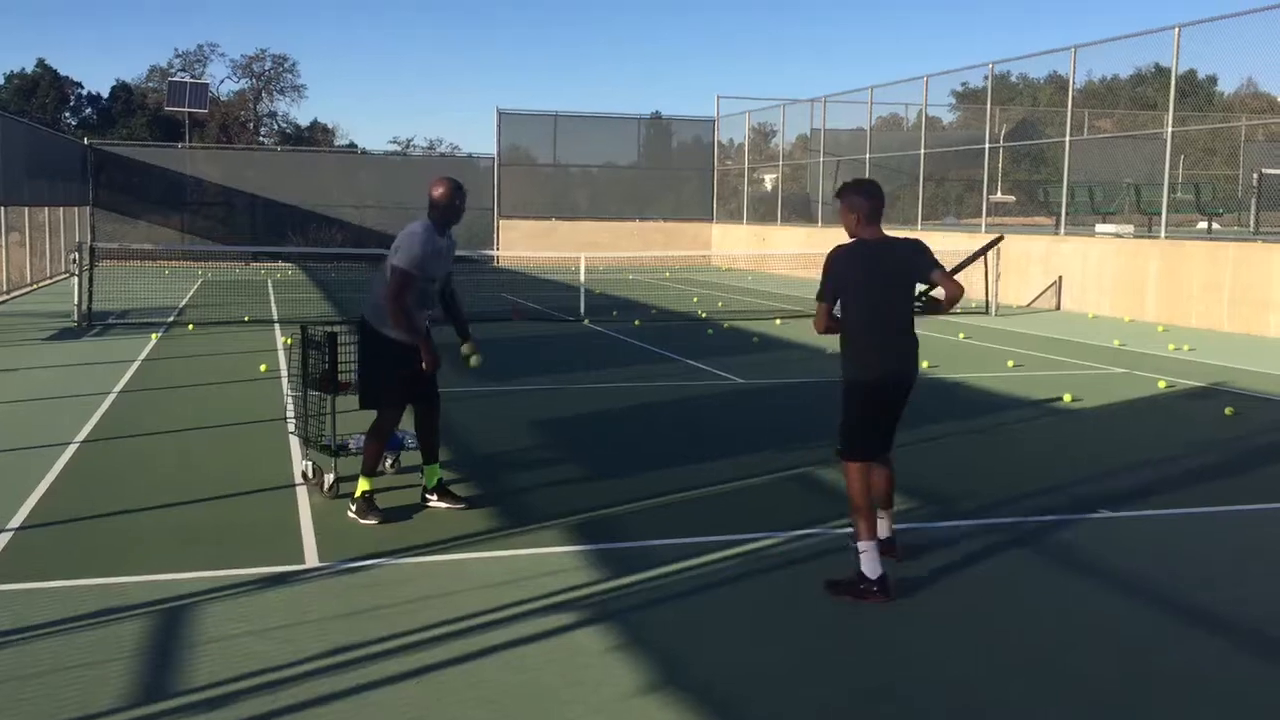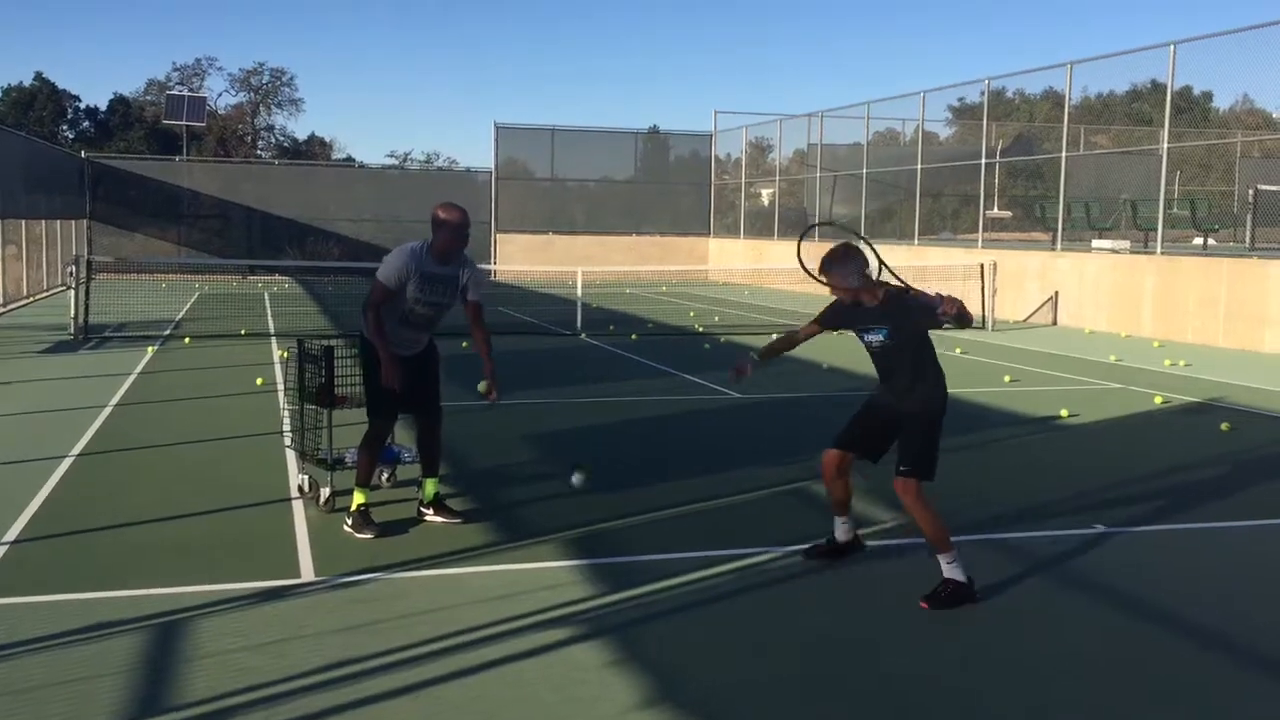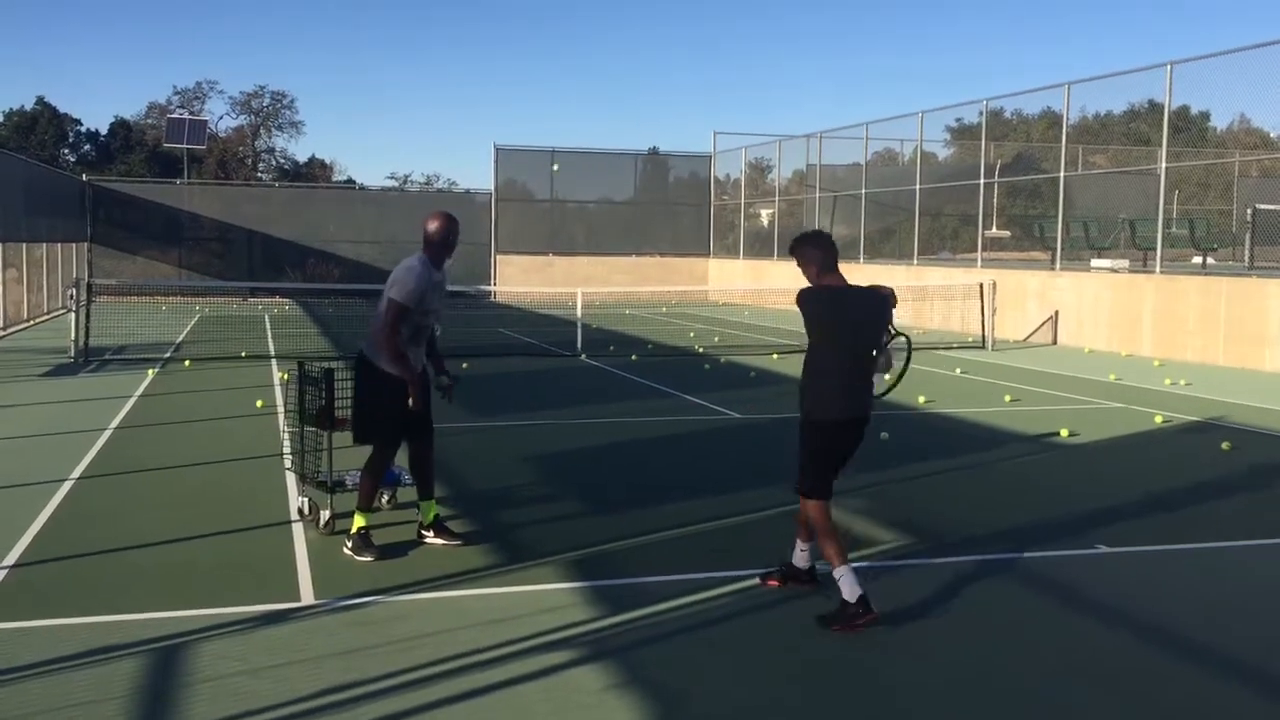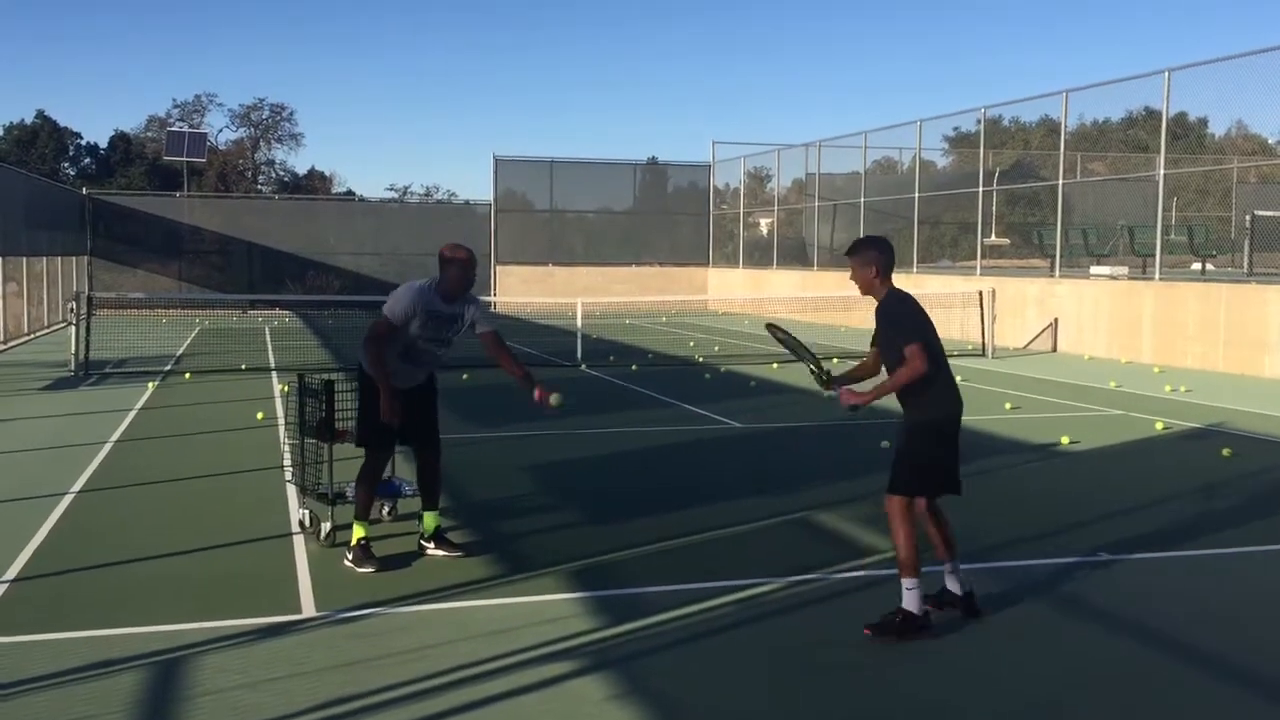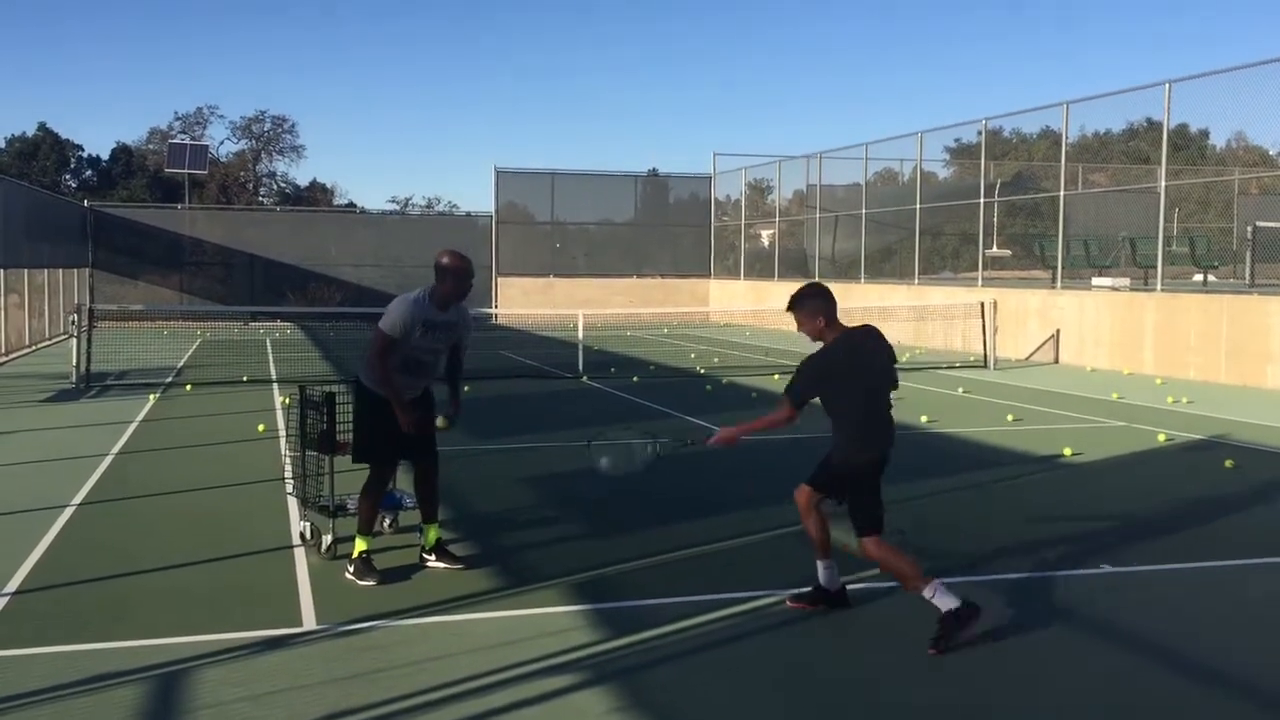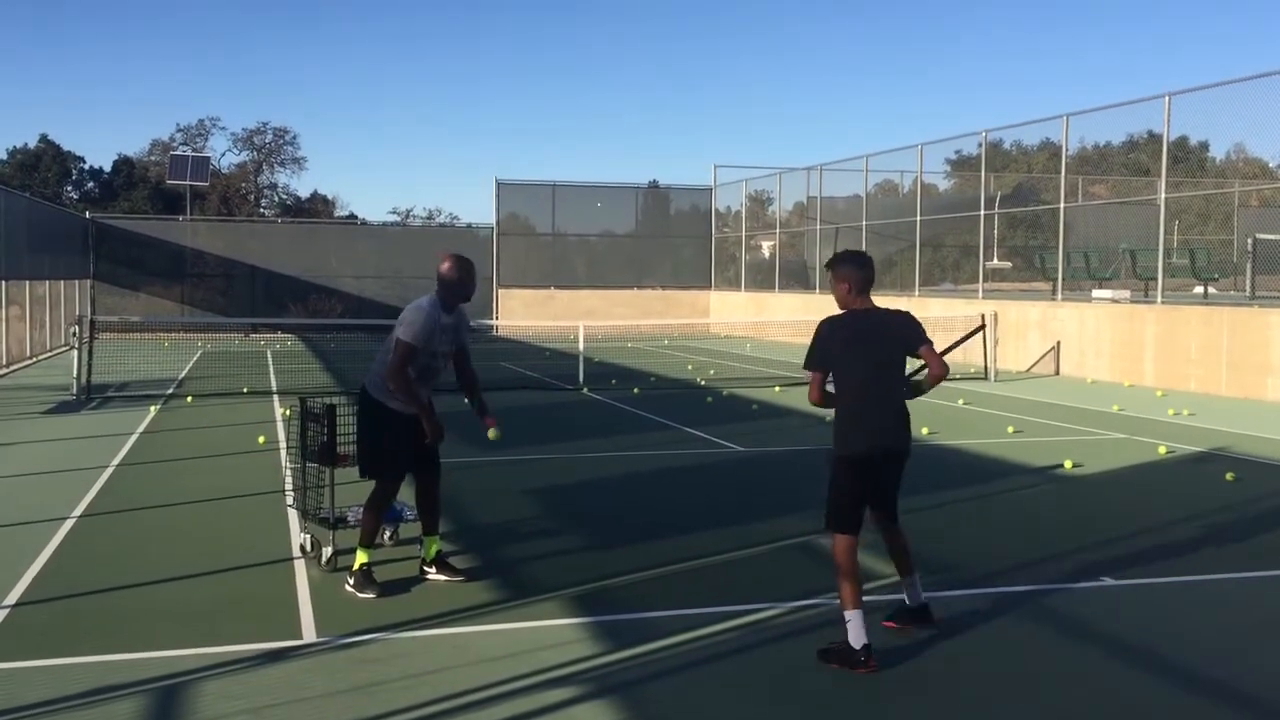
dt=0.7s
person 1, frame 1
left shoulder: (840, 258)
right shoulder: (912, 251)
left elbow: (822, 324)
right elbow: (955, 291)
right wrist: (928, 309)
left hip: (864, 374)
right hip: (903, 371)
left knee: (856, 466)
right knee: (879, 453)
left ankle: (871, 576)
right ankle: (884, 534)
person 1, frame 2
left shoulder: (905, 301)
right shoulder: (847, 308)
left elbow: (964, 323)
right elbow: (799, 335)
left wrist: (956, 310)
right wrist: (757, 358)
left hip: (923, 403)
right hip: (886, 399)
left knee: (907, 489)
right knee: (833, 461)
left ankle: (957, 580)
right ankle: (844, 536)
person 1, frame 3
left shoulder: (810, 299)
right shoulder: (875, 300)
right elbow: (881, 360)
left hip: (824, 414)
right hip: (857, 412)
left knee: (814, 503)
right knee: (811, 487)
left ankle: (855, 600)
right ankle: (800, 565)
person 1, frame 4
left shoulder: (897, 309)
right shoulder: (891, 307)
left elbow: (918, 366)
right elbow: (877, 361)
left wrist: (867, 396)
right wrist: (842, 379)
left hip: (933, 416)
right hip: (929, 414)
left knee: (897, 505)
right knee: (925, 504)
left ankle: (911, 611)
right ankle: (955, 590)
person 1, frame 5
left shoulder: (820, 366)
right shoulder: (870, 337)
left elbow: (784, 415)
right elbow: (890, 381)
left wrist: (735, 432)
left hip: (861, 453)
right hip: (870, 441)
left knee: (871, 543)
right knee: (804, 498)
left ankle: (953, 608)
right ankle: (830, 587)
person 1, frame 6
left shoulder: (830, 329)
right shoulder: (902, 322)
left elbow: (815, 395)
right elbow: (939, 370)
right wrist: (910, 391)
left hip: (854, 447)
right hip: (895, 442)
left knee: (842, 541)
right knee: (887, 522)
left ankle: (858, 646)
right ankle: (916, 602)
person 2, frame 1
left shoulder: (446, 241)
right shoulder: (418, 240)
left elbow: (446, 292)
right elbow: (394, 299)
left wrist: (466, 336)
right wrist: (425, 345)
left hip: (414, 335)
right hip: (385, 336)
left knee: (429, 406)
right knee: (390, 415)
left ankle: (432, 485)
right ankle: (361, 495)
person 2, frame 2
left shoulder: (468, 270)
right shoulder: (405, 259)
left elbow: (477, 324)
right elbow: (371, 308)
left wrist: (490, 374)
right wrist: (387, 359)
left hip: (421, 349)
right hip: (382, 348)
left knee: (431, 419)
right knee: (382, 424)
left ankle: (429, 500)
right ankle: (357, 509)
person 2, frame 3
left shoulder: (437, 274)
right shoulder: (414, 273)
right elbow: (388, 331)
left wrist: (438, 368)
right wrist: (412, 381)
left hip: (412, 370)
right hip: (383, 372)
left knee: (423, 442)
right knee: (386, 449)
left ankle: (428, 521)
right ankle: (357, 531)
person 2, frame 4
left shoulder: (472, 308)
right shoulder: (411, 296)
left elbow: (499, 351)
right elbow: (372, 340)
left wrist: (532, 385)
right wrist: (386, 392)
left hip: (420, 383)
right hip: (380, 380)
left knee: (430, 453)
right knee: (378, 456)
left ankle: (430, 533)
right ankle: (357, 542)
person 2, frame 5
left shoulder: (460, 315)
right shoulder: (407, 307)
left elbow: (454, 358)
right elbow: (376, 357)
left wrist: (455, 399)
right wrist: (399, 407)
left hip: (417, 394)
right hip: (378, 394)
left knee: (428, 465)
right knee: (382, 472)
left ankle: (431, 545)
right ankle: (358, 555)
person 2, frame 6
left shoulder: (458, 319)
right shoulder: (422, 315)
left elbow: (463, 370)
right elbow: (397, 372)
left wrist: (483, 411)
right wrist: (428, 418)
left hip: (417, 406)
right hip: (385, 405)
left knee: (430, 478)
right knee: (389, 485)
left ankle: (432, 556)
right ankle: (360, 568)
